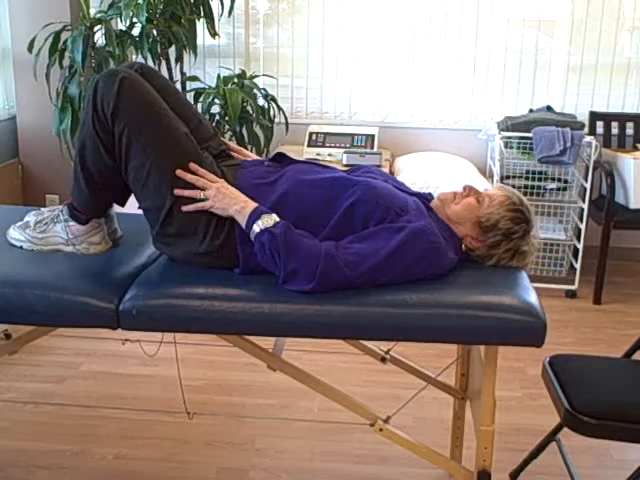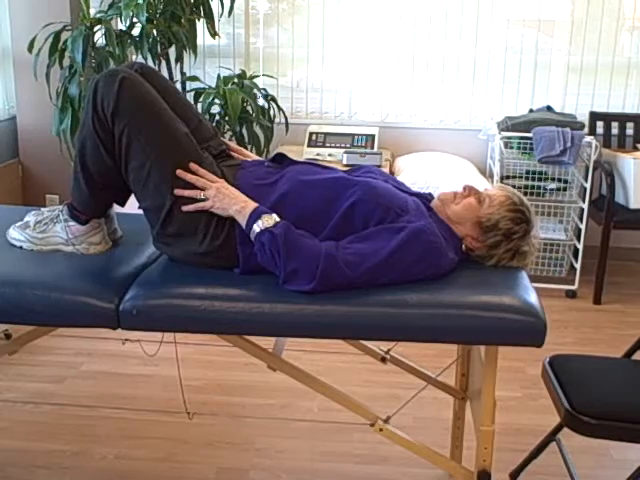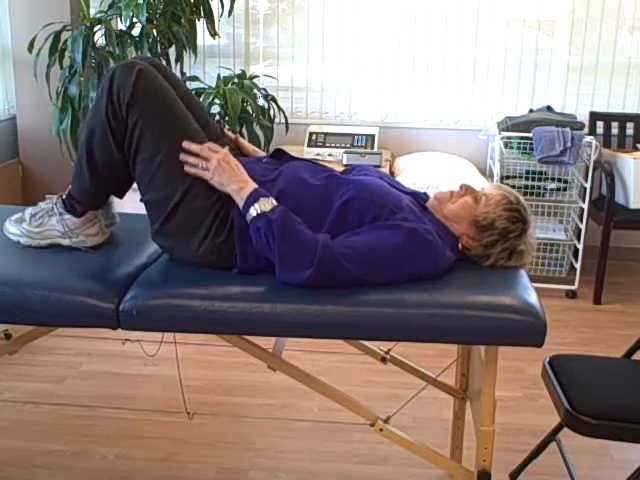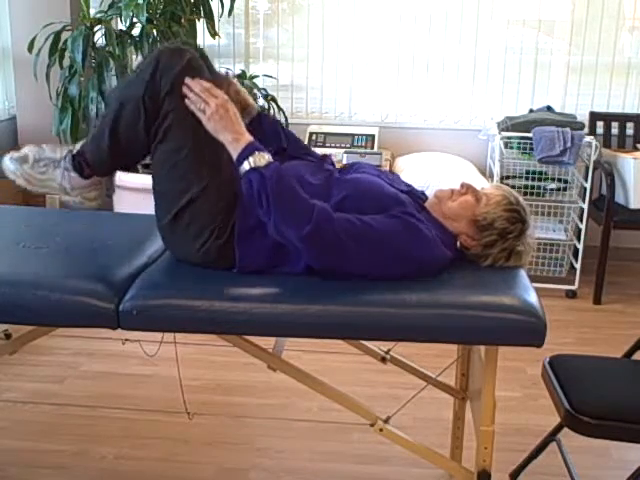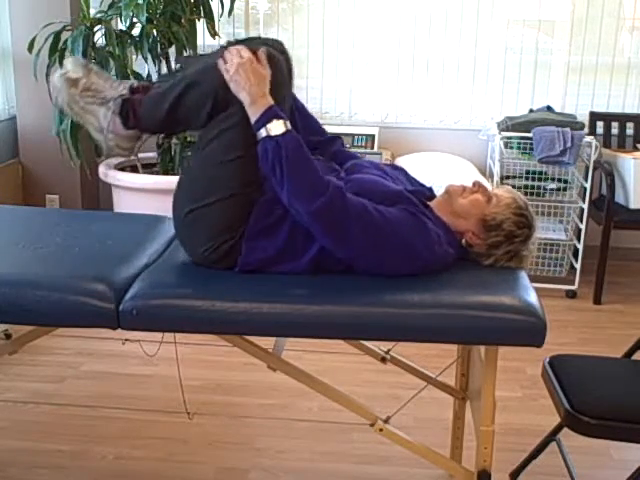
dt=0.4s
person 1, frame 1
left shoulder: (425, 244)
right shoulder: (421, 204)
left elbow: (314, 268)
left wrist: (243, 208)
right wrist: (259, 163)
left hip: (216, 229)
right hip: (238, 179)
left knee: (116, 91)
right knee: (134, 76)
left ankle: (84, 222)
right ankle: (94, 207)
person 1, frame 2
left shoulder: (424, 245)
right shoulder: (420, 204)
left elbow: (315, 269)
left wrist: (243, 208)
right wrist: (258, 163)
left hip: (216, 230)
right hip: (236, 182)
left knee: (115, 93)
right knee: (133, 75)
left ankle: (83, 224)
right ankle: (94, 209)
person 1, frame 3
left shoulder: (420, 245)
right shoulder: (419, 205)
left elbow: (309, 262)
left wrist: (242, 187)
right wrist: (257, 158)
left hip: (216, 226)
right hip: (242, 180)
left knee: (129, 85)
right knee: (143, 72)
left ankle: (80, 215)
right ankle: (88, 205)
person 1, frame 4
left shoulder: (414, 244)
right shoulder: (416, 203)
left elbow: (305, 227)
right elbow: (322, 170)
left wrist: (236, 138)
right wrist: (251, 114)
left hip: (216, 230)
right hip: (244, 190)
left knee: (167, 72)
right knee: (179, 63)
left ankle: (82, 172)
right ankle: (92, 162)
person 1, frame 5
left shoulder: (416, 240)
right shoulder: (419, 197)
left elbow: (319, 202)
right elbow: (330, 151)
left wrist: (258, 100)
right wrist: (270, 87)
left hip: (222, 235)
right hip: (262, 194)
left knee: (238, 78)
right knee: (264, 56)
left ankle: (126, 116)
right ankle: (137, 104)
